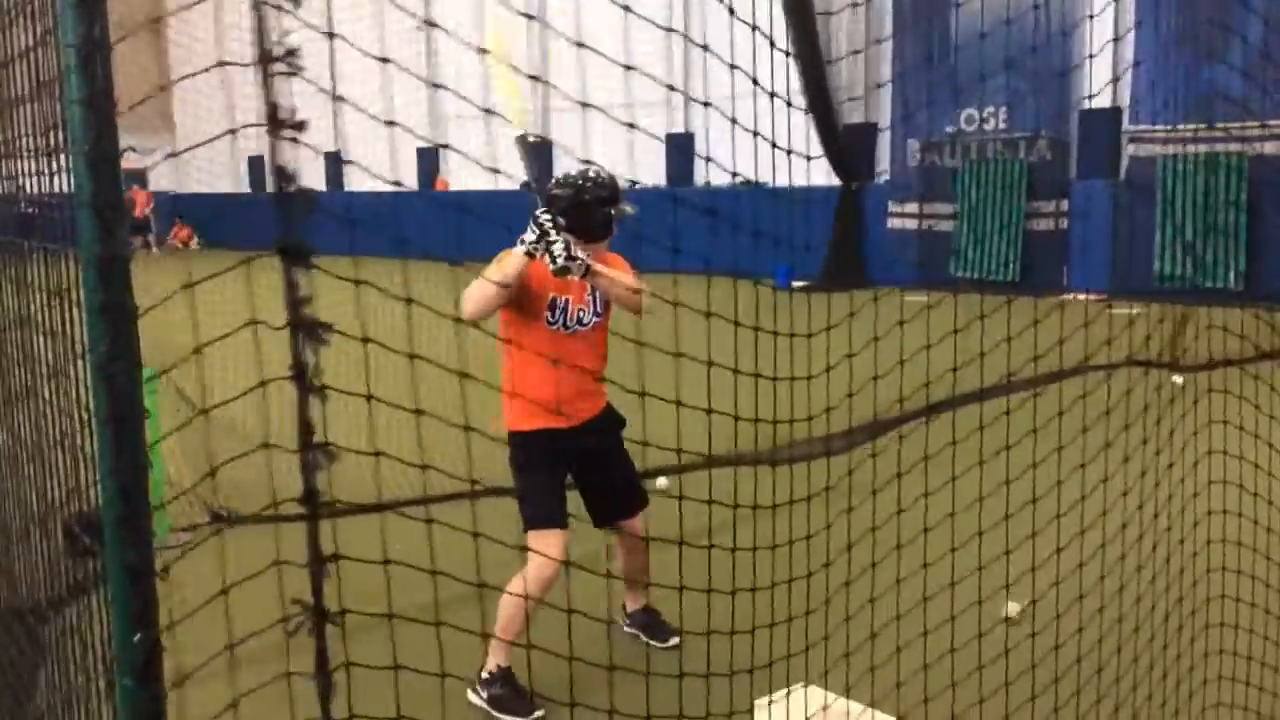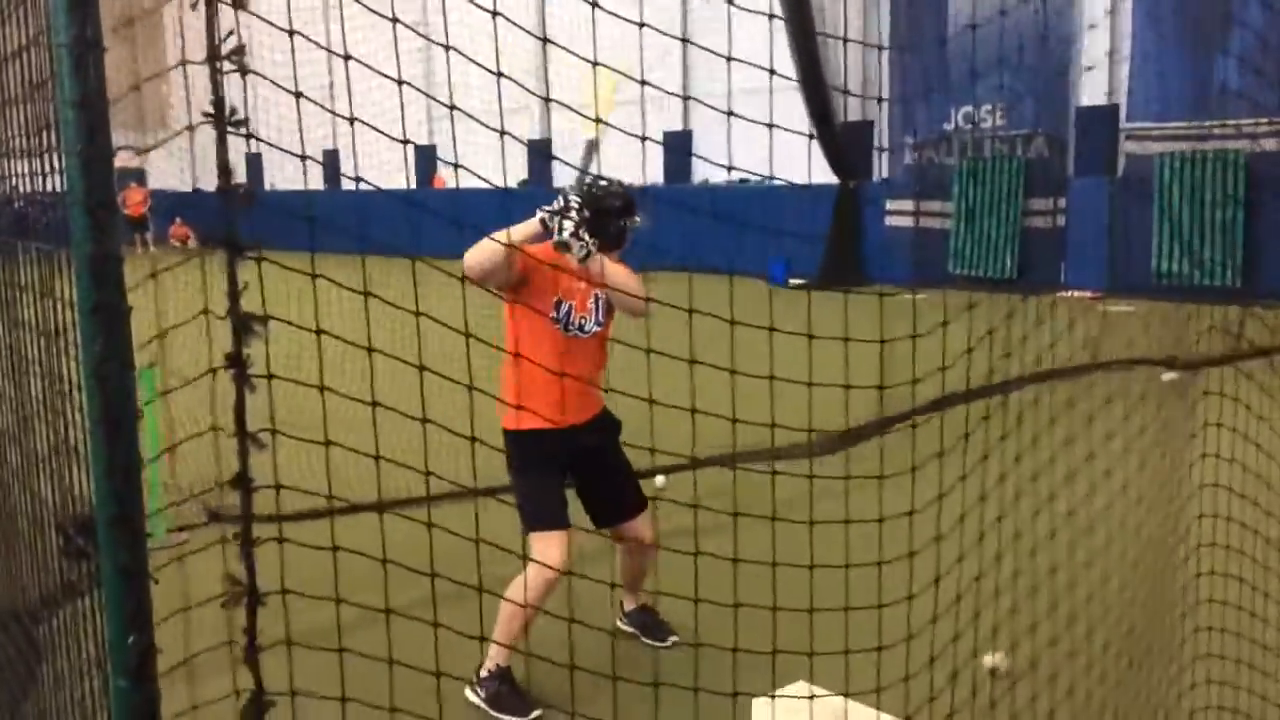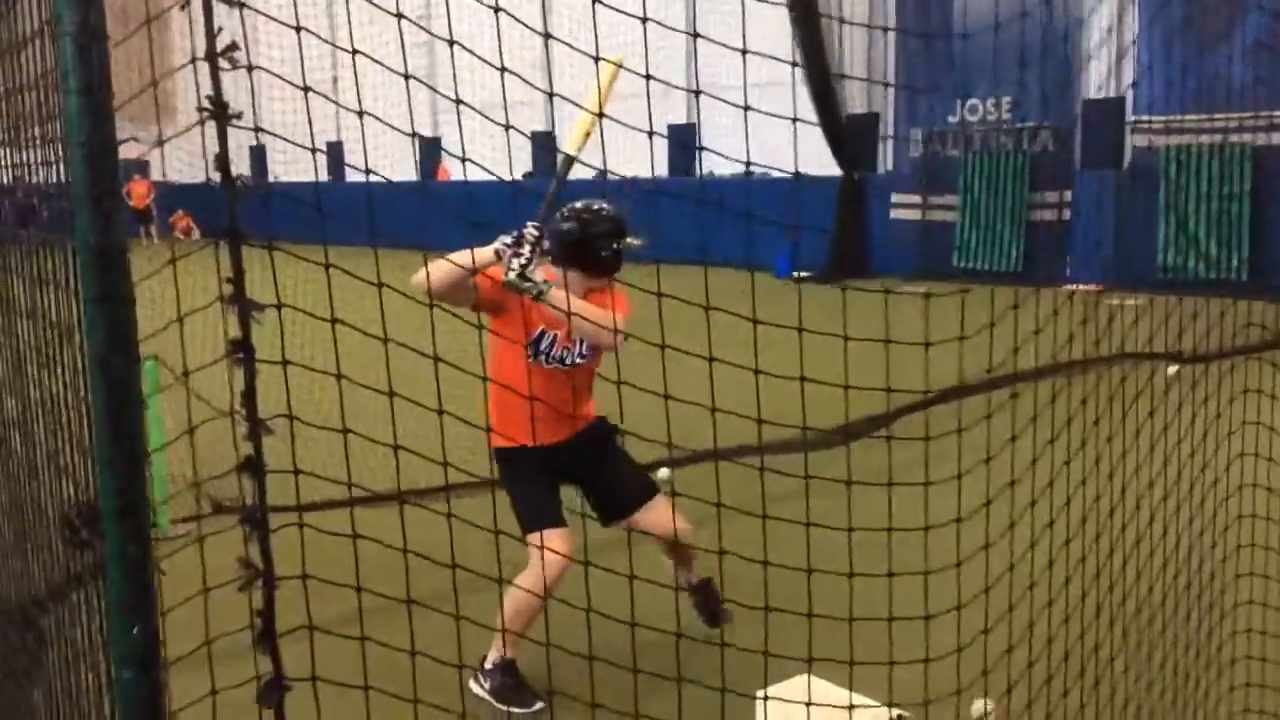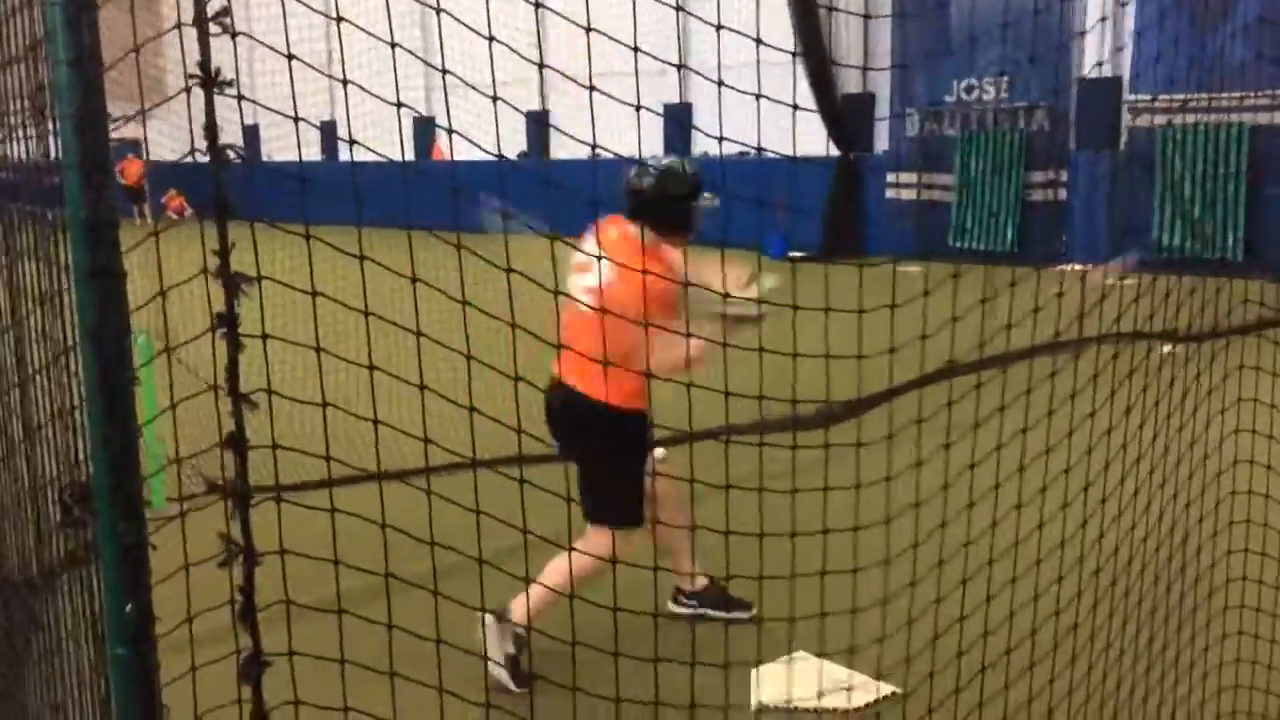
dt=0.5s
person 1, frame 1
left shoulder: (606, 262)
right shoulder: (523, 265)
left elbow: (640, 300)
right elbow: (472, 311)
left wrist: (582, 266)
right wrist: (526, 249)
left hip: (594, 420)
right hip: (536, 431)
left knee: (637, 530)
right knee: (548, 557)
left ankle: (635, 610)
person 1, frame 2
left shoulder: (608, 269)
right shoulder: (531, 262)
left elbow: (641, 304)
right elbow: (472, 267)
left wrist: (582, 253)
right wrist: (539, 223)
left hip: (590, 423)
right hip: (533, 431)
left knee: (640, 533)
right knee: (551, 559)
left ankle: (632, 608)
right ankle: (490, 674)
person 1, frame 3
left shoulder: (609, 298)
right shoulder: (506, 287)
left elbow: (608, 336)
right elbow: (429, 283)
left wrist: (534, 287)
right wrist: (495, 254)
left hip: (583, 433)
right hip: (522, 448)
left knee: (668, 527)
right knee: (553, 558)
left ankle: (695, 575)
right ankle: (494, 666)
person 1, frame 4
left shoulder: (606, 231)
right shoulder: (641, 270)
right elbow: (669, 362)
right wrist: (721, 323)
left hip: (580, 394)
right hip: (597, 410)
left knee: (657, 487)
right knee: (605, 542)
left ankle: (692, 587)
right ankle: (511, 621)
